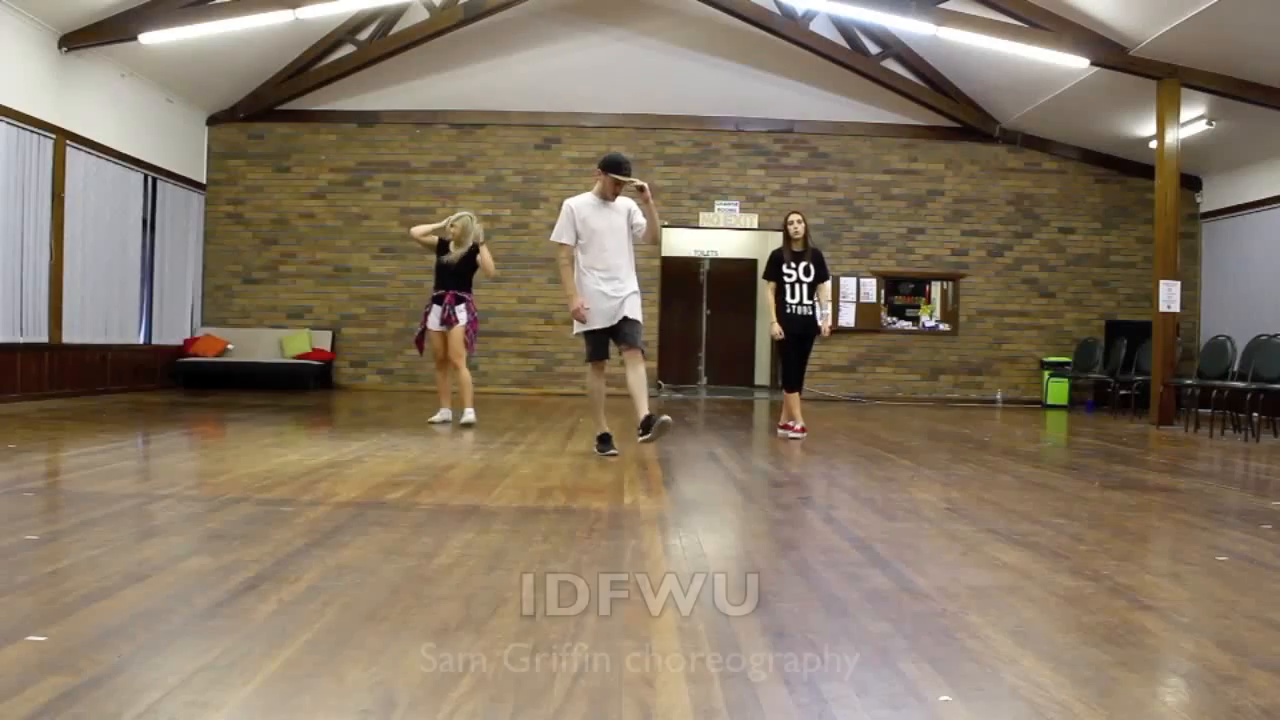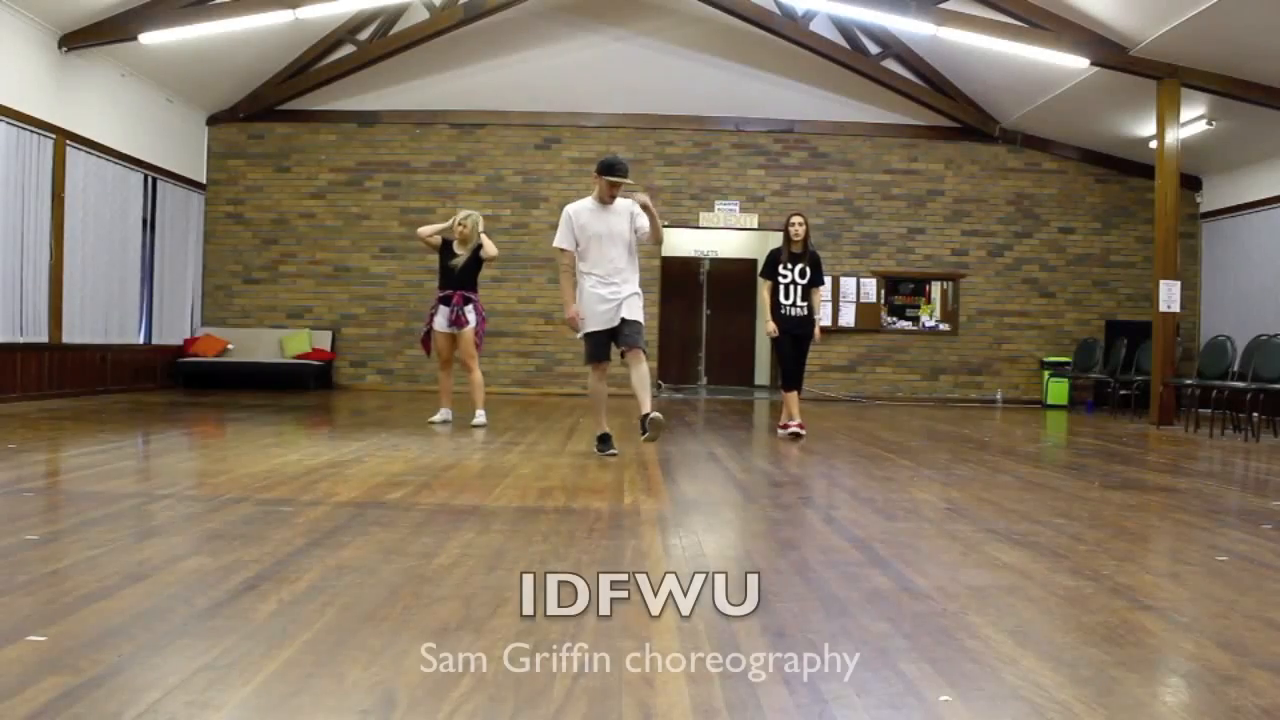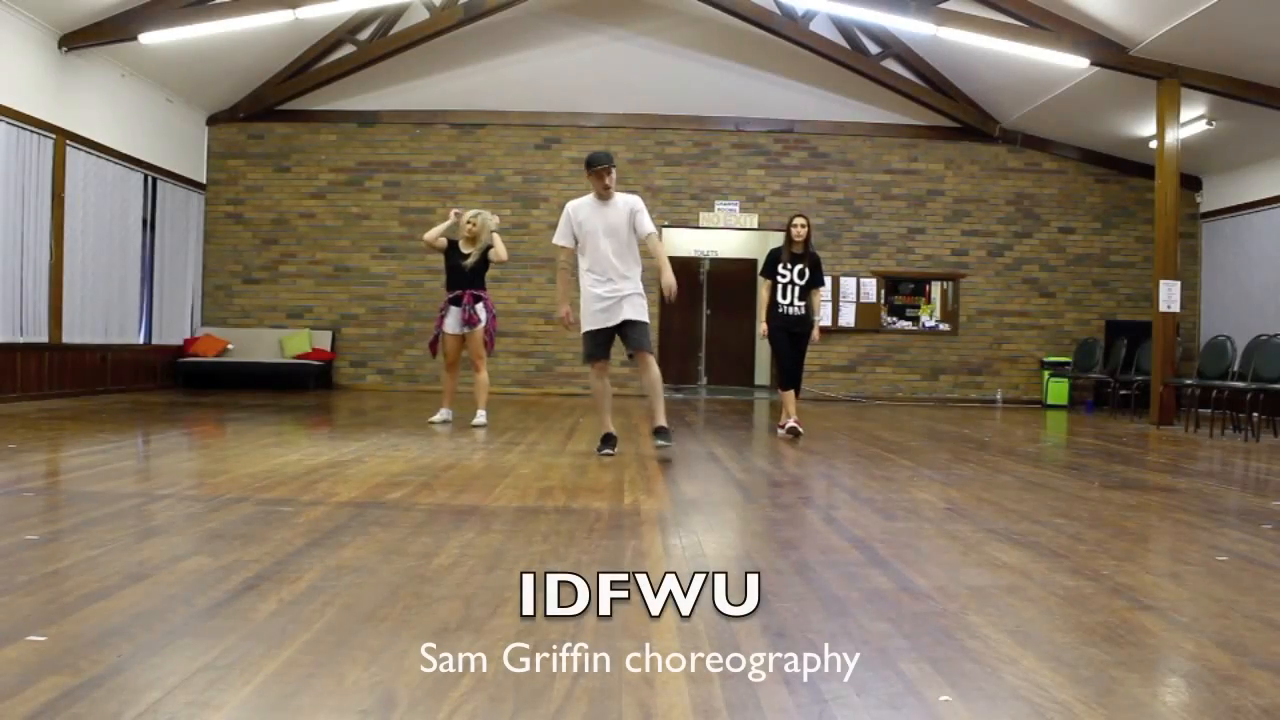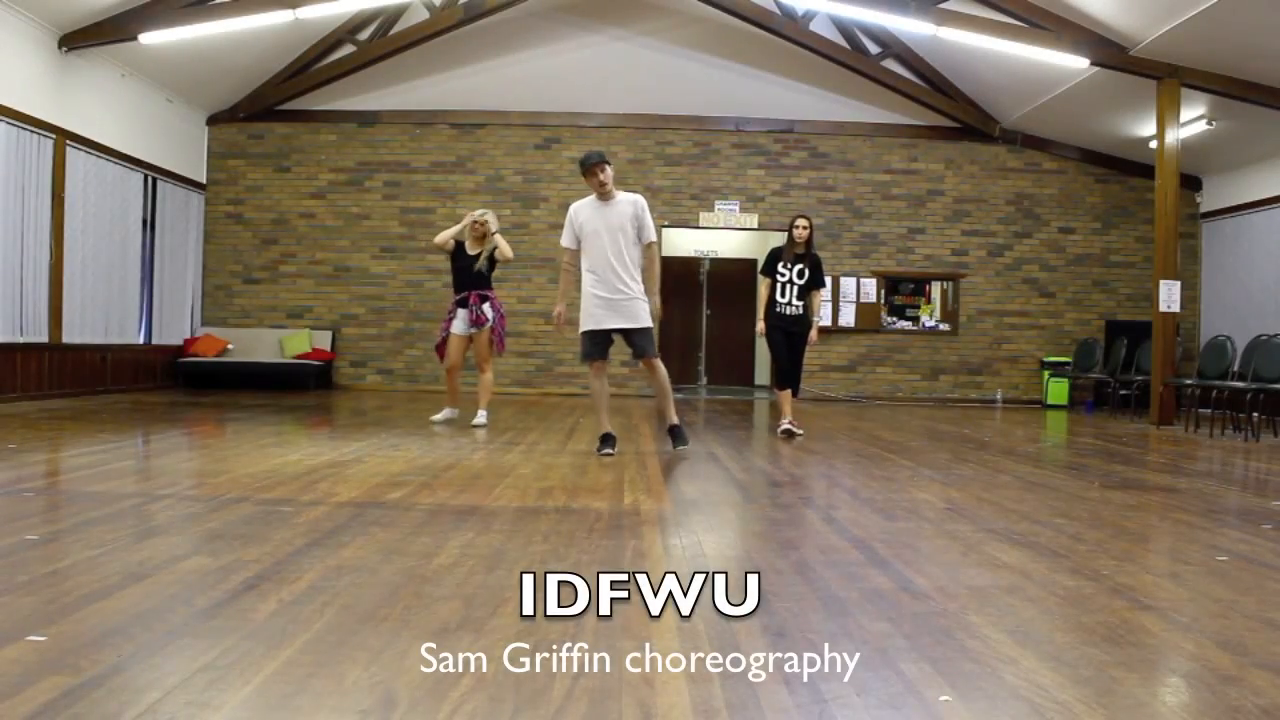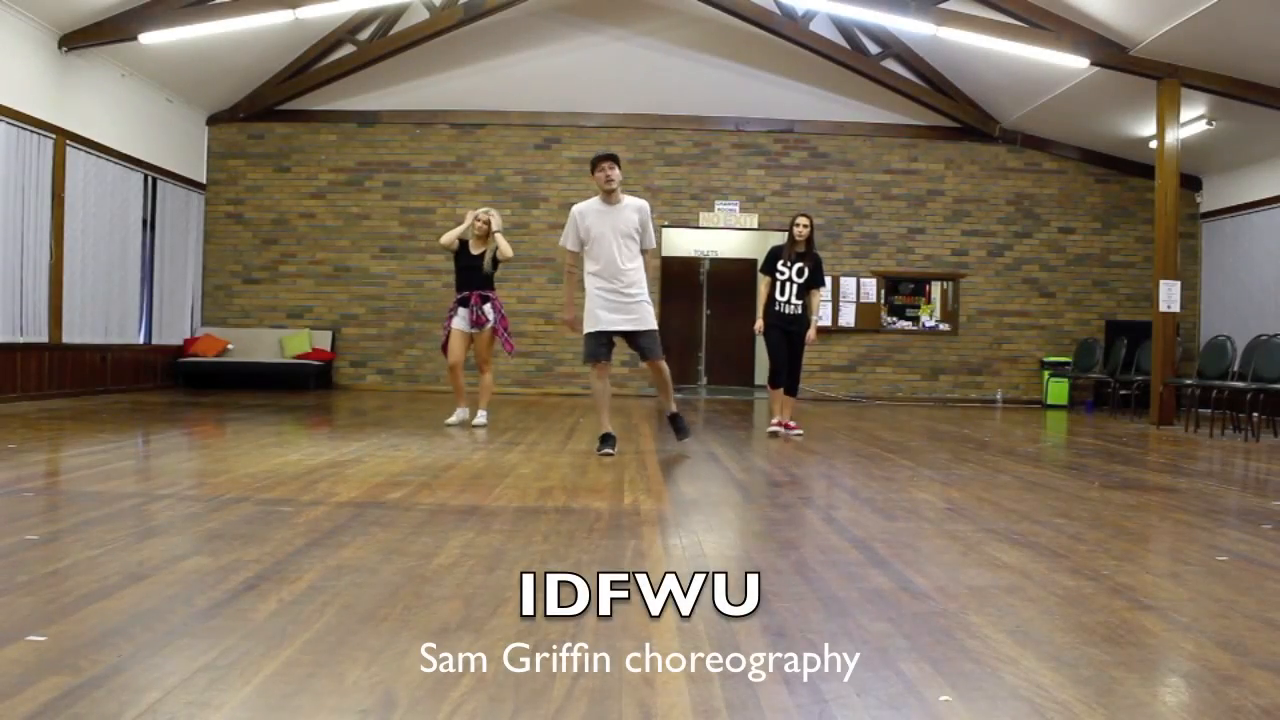
dt=0.2s
person 1, frame 1
left shoulder: (627, 206)
right shoulder: (574, 206)
left elbow: (653, 238)
right elbow: (564, 256)
left wrist: (647, 202)
right wrist: (573, 296)
left hip: (627, 295)
right hip: (593, 300)
left knee: (633, 354)
right knee: (597, 364)
left ankle: (645, 420)
right ankle: (602, 433)
person 1, frame 2
left shoulder: (630, 208)
right shoulder: (574, 212)
left elbow: (656, 240)
right elbow: (566, 263)
left wrist: (650, 211)
right wrist: (569, 304)
left hip: (627, 297)
right hip: (593, 302)
left knee: (635, 353)
right knee: (598, 366)
left ankle: (646, 417)
right ankle: (603, 434)
person 1, frame 3
left shoulder: (632, 203)
right shoulder: (574, 209)
left elbow: (651, 238)
right elbow: (564, 260)
left wrist: (666, 270)
right wrist: (562, 302)
left hip: (629, 295)
right hip: (594, 300)
left knee: (644, 355)
right knee: (598, 365)
left ankle: (660, 425)
right ankle: (608, 433)
person 1, frame 4
left shoulder: (635, 202)
right shoulder: (577, 211)
left elbow: (650, 250)
right elbow: (569, 260)
left wrist: (653, 295)
right wrist: (560, 301)
left hip: (631, 299)
right hip: (595, 303)
left knee: (651, 359)
right knee: (596, 366)
left ankle: (673, 423)
right ankle: (606, 433)
person 1, frame 5
left shoulder: (640, 207)
right shoulder: (580, 212)
left elbow: (647, 254)
right elbow: (572, 262)
left wrist: (640, 289)
right wrist: (569, 305)
left hip: (636, 301)
right hip: (599, 304)
left knee: (655, 360)
right knee: (599, 366)
left ankle: (672, 411)
right ankle: (606, 433)
person 2, frame 1
left shoulder: (815, 255)
right shoulder: (778, 256)
left elbow: (822, 288)
right elbow: (771, 291)
left wrist: (826, 317)
right wrist: (773, 321)
left hip: (807, 323)
right hip: (786, 322)
left knee: (798, 372)
right knee: (789, 371)
left ankle: (785, 421)
right ankle: (798, 423)
person 2, frame 2
left shoulder: (812, 257)
right shoulder: (776, 255)
left elbow: (815, 292)
right elbow: (766, 290)
left wrist: (817, 323)
right wrist: (769, 319)
left hip: (803, 324)
right hip: (781, 323)
left knee: (797, 372)
right knee: (787, 371)
left ankle: (784, 421)
right ankle: (796, 421)
person 2, frame 3
left shoulder: (813, 259)
right shoulder: (775, 255)
left elbow: (815, 293)
right elbow: (766, 289)
left wrist: (816, 324)
right wrist: (763, 320)
left hip: (801, 324)
right hip: (778, 322)
left knee: (796, 371)
right knee: (785, 370)
left ankle: (784, 421)
right ankle: (793, 418)
person 2, frame 4
left shoulder: (813, 260)
right shoulder: (776, 254)
left elbow: (815, 294)
right elbow: (765, 287)
left wrist: (815, 325)
right wrist: (760, 318)
left hip: (799, 323)
right hip: (775, 321)
left knee: (794, 371)
right knee: (782, 369)
left ankle: (784, 420)
right ankle: (788, 419)
person 2, frame 5
left shoulder: (814, 259)
right shoulder: (776, 253)
left elbow: (815, 293)
right elbow: (765, 285)
left wrist: (813, 325)
right wrist: (759, 316)
left hip: (798, 323)
right hip: (774, 320)
left knee: (793, 371)
right knee: (778, 367)
left ankle: (787, 419)
right ankle: (775, 418)
person 3, frame 1
left shoulder: (473, 251)
right shoulder: (441, 245)
left elbow: (490, 272)
right elbow: (414, 233)
left wrist: (482, 243)
right wrist: (442, 224)
left hip: (460, 308)
right hip: (437, 307)
left knee: (457, 361)
right knee: (440, 362)
left ankle: (469, 410)
right ankle: (445, 410)
person 3, frame 2
left shoulder: (478, 250)
right shoulder: (445, 245)
left elbow: (493, 253)
right elbow: (421, 233)
left wrist: (482, 233)
right wrist: (447, 224)
left hip: (467, 308)
right hip: (443, 307)
left knee: (470, 362)
right knee: (444, 362)
left ankle: (480, 412)
right ankle: (445, 410)
person 3, frame 3
left shoulder: (486, 250)
right shoulder: (450, 246)
left elbow: (503, 258)
right elbow: (427, 239)
left wrist: (494, 231)
right wrist: (450, 222)
left hip: (477, 308)
right hip: (453, 308)
left knee: (478, 363)
right knee: (450, 364)
left ankle: (481, 413)
right ankle: (446, 411)
person 3, frame 4
left shoulder: (491, 251)
right shoulder: (457, 246)
left elbow: (509, 256)
right elbow: (437, 242)
left wrist: (495, 231)
right wrist: (462, 225)
left hip: (484, 308)
right hip: (460, 309)
left knee: (483, 364)
right knee: (451, 365)
left ankle: (482, 413)
right ankle: (451, 409)
person 3, frame 5
left shoulder: (494, 250)
right shoulder: (460, 245)
left elbow: (508, 255)
right elbow: (443, 242)
left wrist: (496, 231)
right wrist: (465, 224)
left hip: (486, 308)
right hip: (461, 309)
left knee: (483, 365)
right knee: (453, 363)
left ankle: (482, 412)
right ankle: (462, 409)
